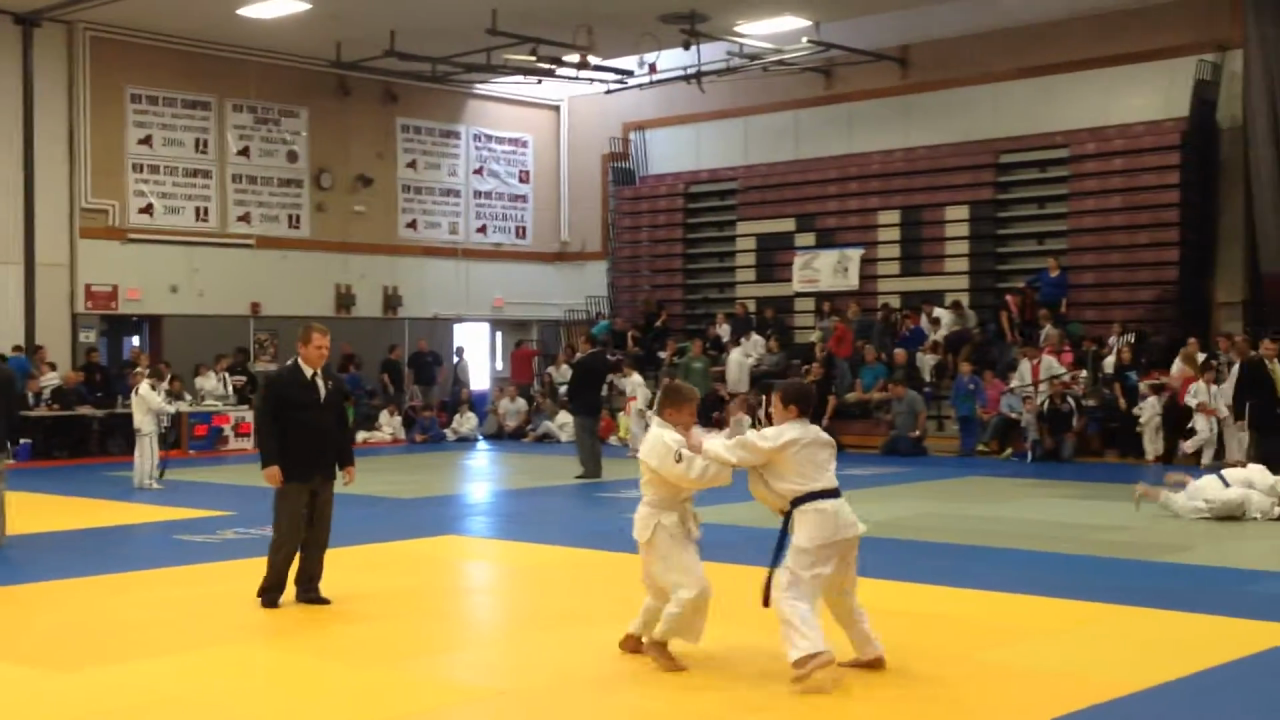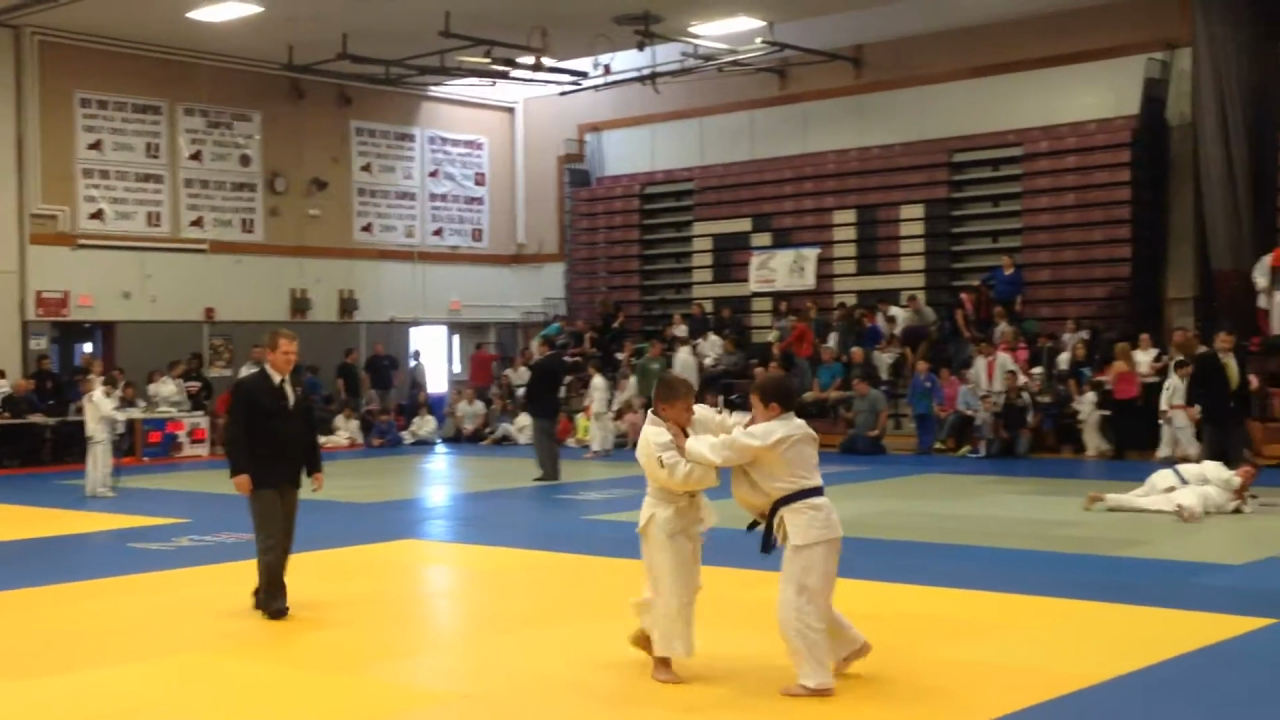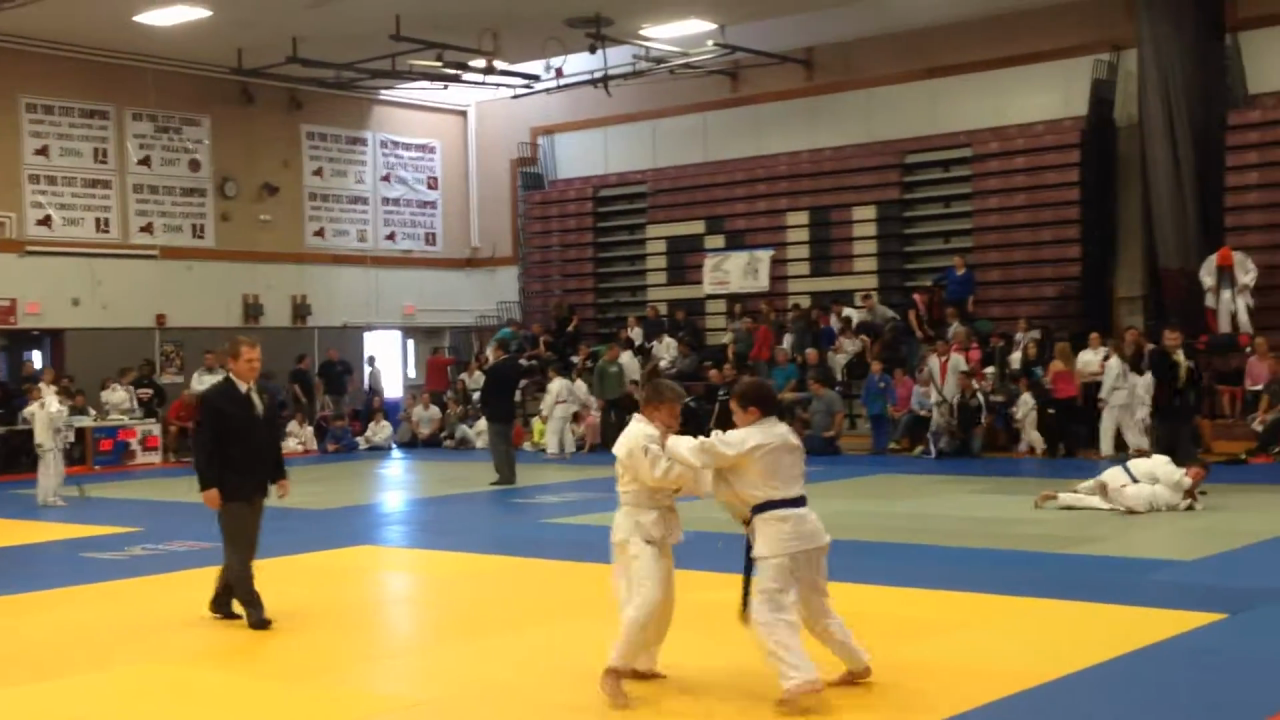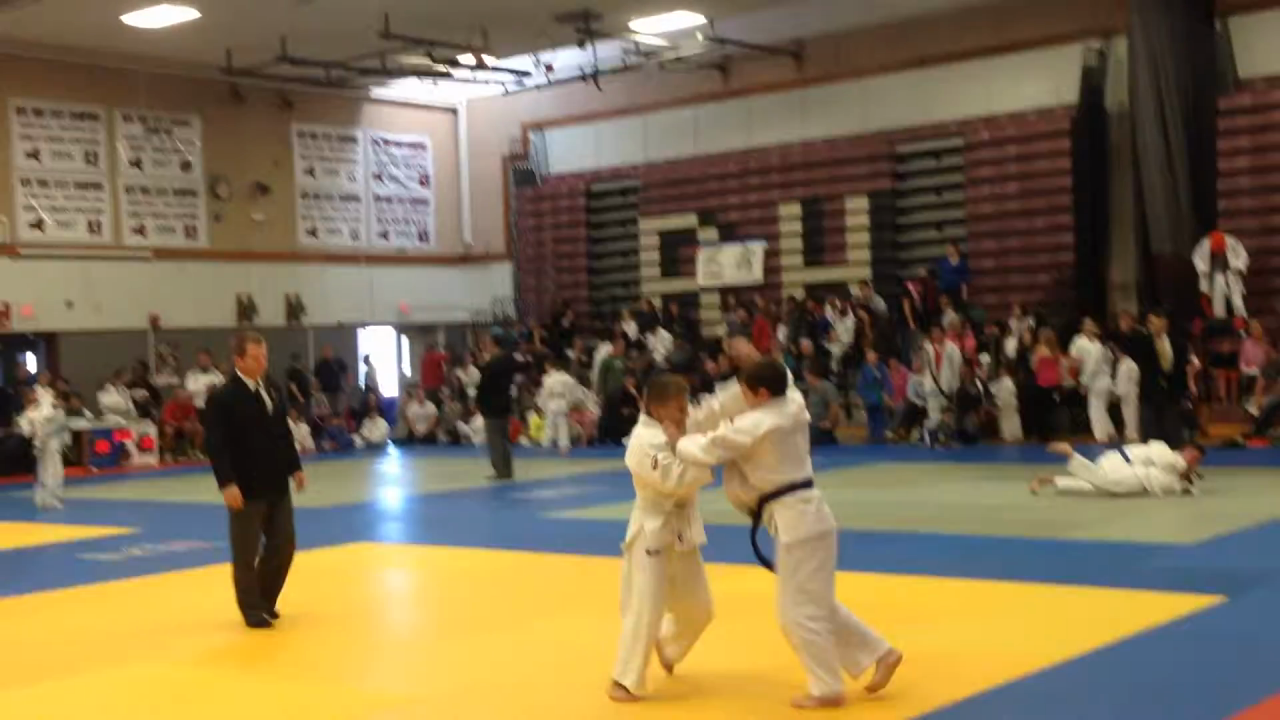
dt=0.3s
person 1, frame 1
left shoulder: (776, 438)
right shoulder: (819, 436)
left elbow: (733, 450)
left wrist: (700, 445)
left hip: (814, 521)
right hip: (839, 517)
left knee: (791, 593)
right knee: (841, 596)
left ankle: (812, 652)
right ankle: (871, 654)
person 1, frame 2
left shoulder: (765, 435)
right shoulder: (799, 429)
left elbow: (718, 450)
left wrist: (683, 442)
left hip: (805, 522)
right hip: (815, 518)
left knee: (799, 605)
right knee: (810, 599)
left ankle: (816, 680)
right ankle: (851, 644)
person 1, frame 3
left shoulder: (741, 441)
right shoulder: (786, 434)
left elbow: (698, 452)
left wrist: (666, 441)
left hip: (778, 532)
right hip: (803, 525)
left knee: (772, 613)
right knee: (816, 607)
left ankle: (802, 678)
right ankle: (857, 664)
person 1, frame 4
left shoulder: (752, 424)
right shoulder: (791, 405)
left elbow: (706, 450)
right elbow: (782, 380)
left wrist: (678, 441)
left hip: (793, 517)
right hip: (810, 512)
left knee: (800, 612)
right knee: (819, 604)
left ankle: (828, 688)
right ankle: (878, 653)
person 2, frame 1
left shoulder: (670, 435)
right shoulder: (664, 441)
right elbow: (693, 474)
right wrist: (730, 466)
left hip: (670, 519)
right hip: (661, 523)
left knee: (665, 587)
right knee: (693, 587)
left ankle: (635, 638)
right ankle: (659, 642)
person 2, frame 2
left shoulder: (693, 418)
right shoulder: (655, 439)
left elbow: (723, 425)
right elbow: (680, 476)
right wrist: (716, 467)
left hip: (688, 513)
right hip: (663, 518)
left knee: (685, 586)
right knee: (673, 590)
left ankle: (647, 633)
right ankle: (662, 660)
person 2, frame 3
left shoulder: (655, 436)
right shoulder: (640, 436)
left elbow: (677, 473)
right elbow: (663, 473)
right wrist: (697, 466)
left hip: (657, 527)
right hip: (637, 528)
left knee: (662, 604)
right knee: (646, 600)
left ankle: (639, 665)
right ankle: (615, 671)
person 2, frame 4
left shoulder: (678, 428)
right shoulder: (646, 441)
right elbow: (676, 480)
left hip: (683, 529)
right hip: (651, 533)
left knee: (696, 606)
right knee: (644, 611)
left ankle: (665, 643)
right ankle: (622, 680)
person 3, frame 1
left shoulder: (333, 383)
right shoulder: (279, 380)
left elbow: (342, 425)
right elbow: (266, 425)
left wrist: (347, 461)
right wrist: (270, 462)
left hip: (324, 471)
right hip: (293, 471)
left knee: (319, 534)
right knee: (288, 533)
left ankle: (308, 588)
right ankle: (271, 588)
person 3, frame 2
left shoulder: (298, 389)
right shoulder: (248, 387)
left elbow: (309, 432)
right elbow: (235, 433)
left wrist: (315, 467)
right wrist: (239, 470)
left hip: (289, 476)
right hip: (262, 476)
left knee: (283, 540)
right knee: (271, 538)
left ankle: (266, 595)
right ankle: (273, 598)
person 3, frame 3
left shoulder: (262, 396)
right shoulder: (214, 398)
left elbow: (272, 439)
right elbow: (204, 446)
left wrist: (279, 475)
right wrist: (209, 485)
left hip: (256, 486)
right hip: (231, 488)
left knee: (242, 550)
right knee: (240, 551)
left ankle: (222, 601)
right ankle: (254, 610)
person 3, frame 4
left shoulder: (272, 390)
right shoulder: (222, 397)
right elbow: (217, 446)
left wrist: (295, 467)
right wrist: (227, 484)
left hip: (277, 484)
right hip: (247, 488)
left knee: (283, 546)
right knee: (246, 553)
left ankle: (264, 599)
right ankle: (252, 609)
